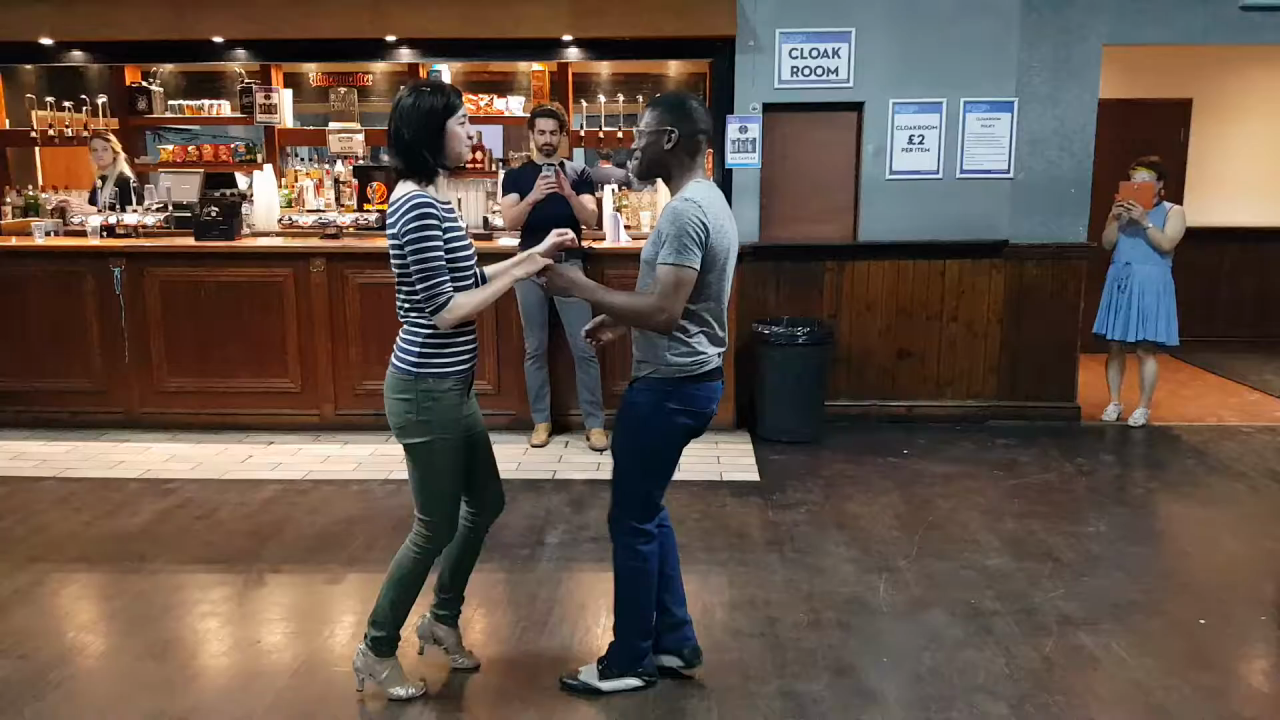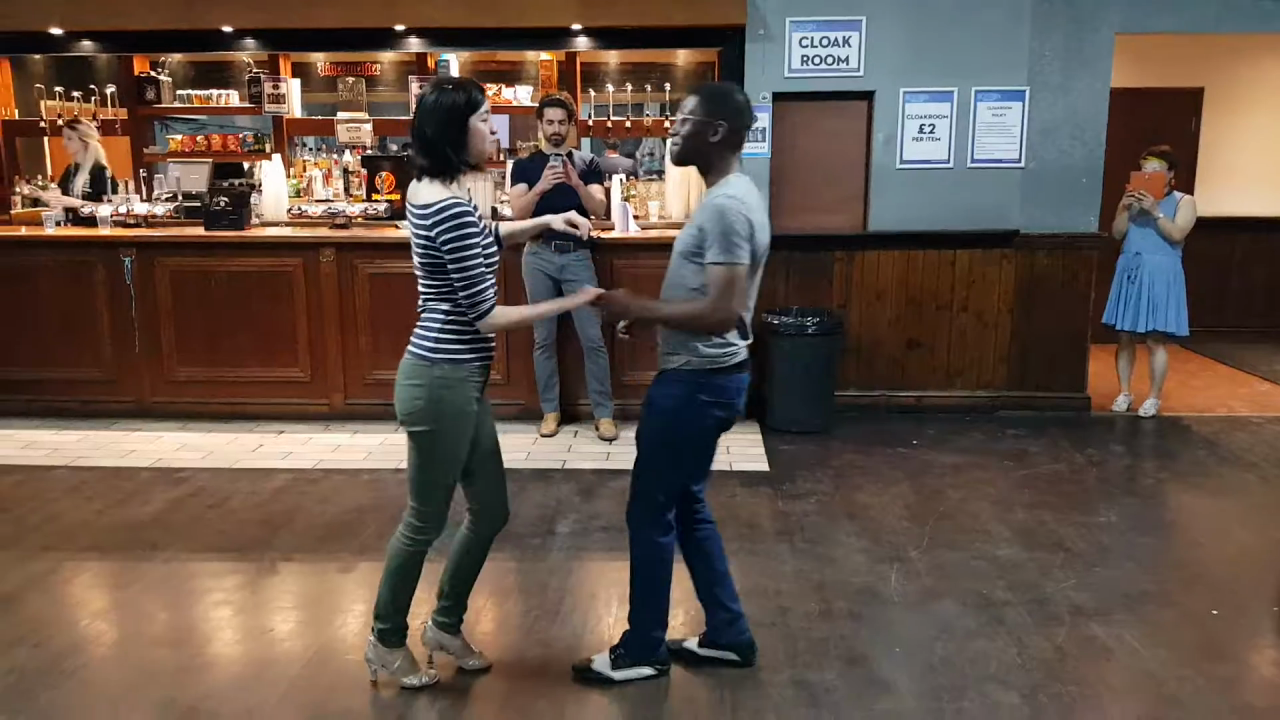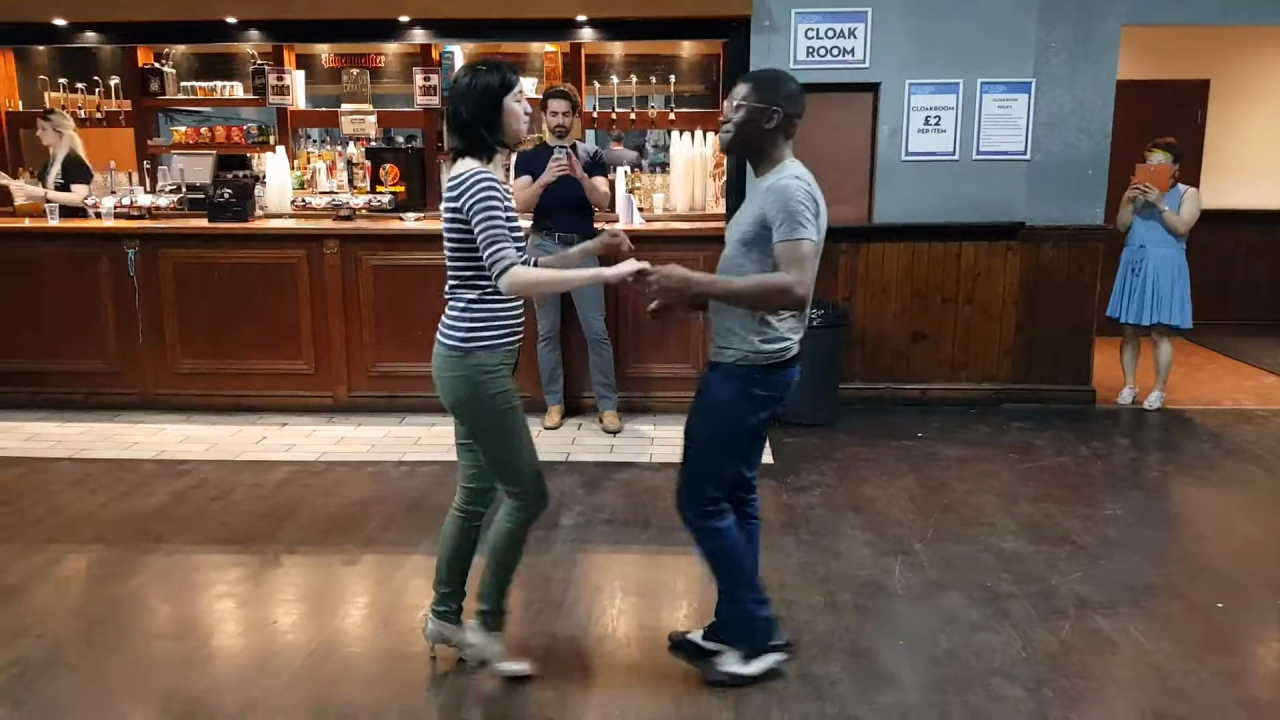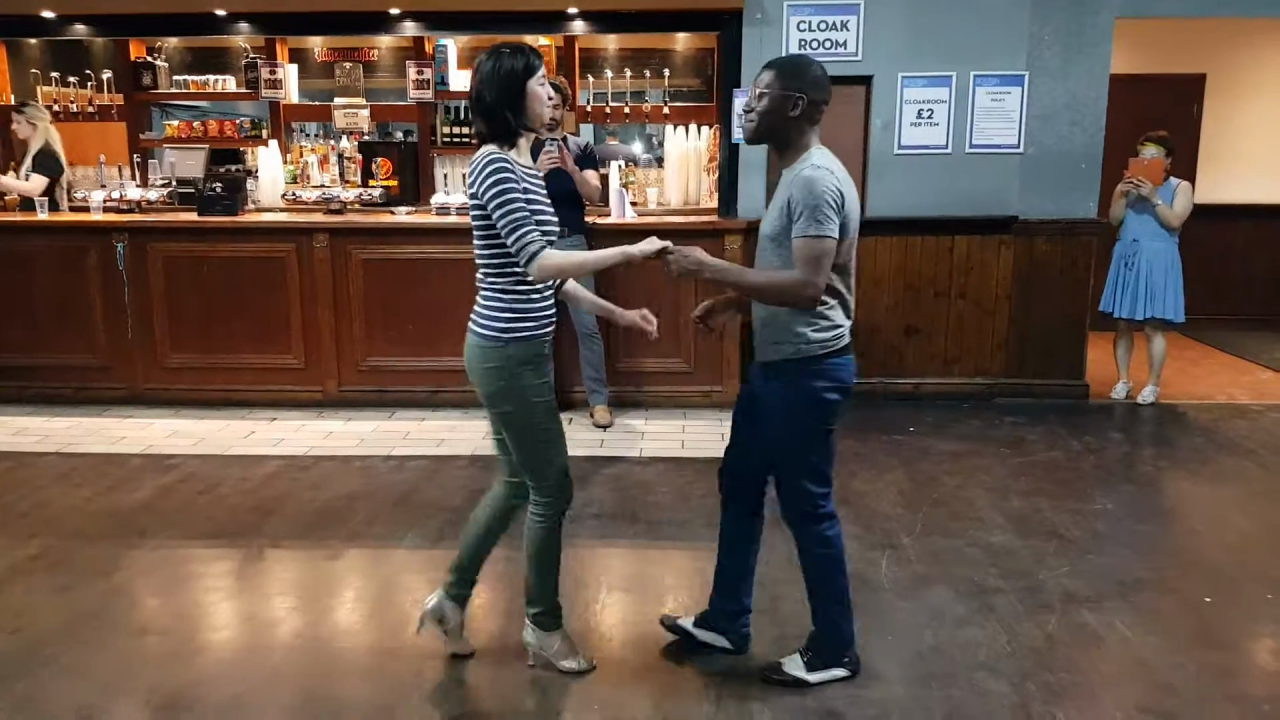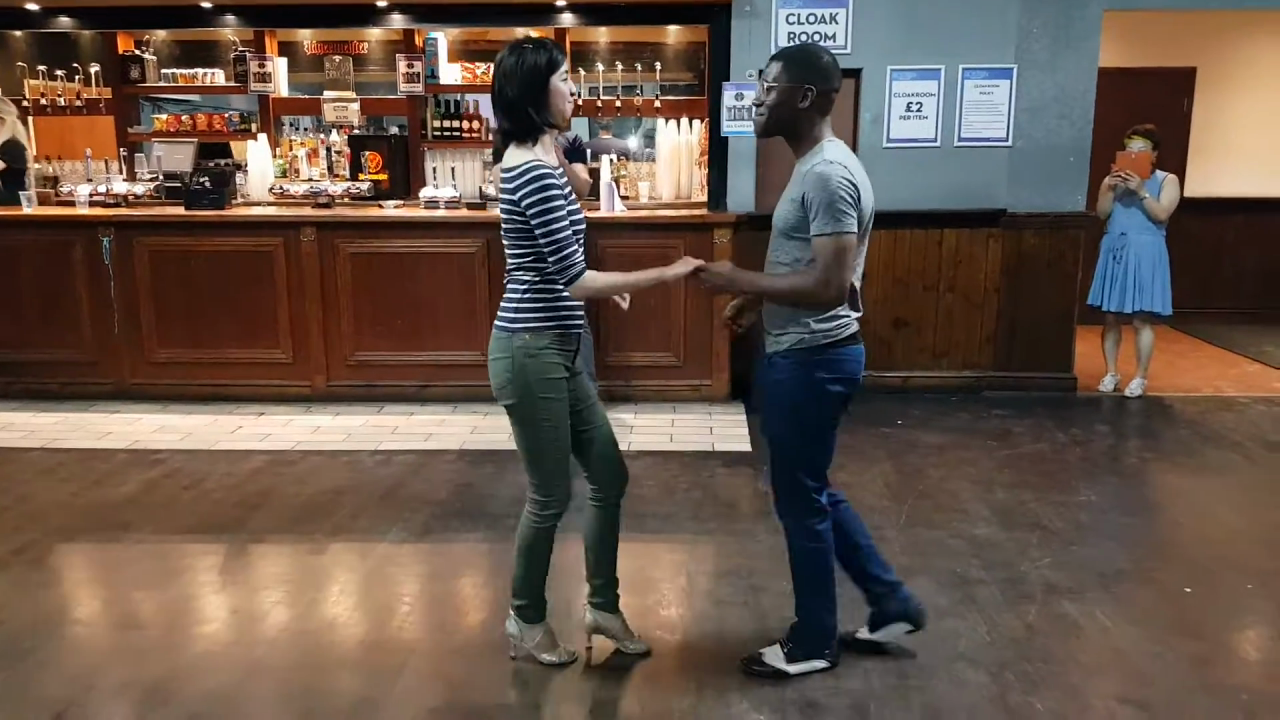
dt=0.3s
person 1, frame 1
left shoulder: (424, 199)
right shoulder: (421, 207)
left elbow: (464, 276)
right elbow: (444, 312)
left wrist: (532, 253)
right wrist: (517, 275)
left hip: (448, 385)
right hip: (426, 390)
left knee: (485, 503)
right knee: (436, 526)
left ankle: (442, 618)
right ankle: (376, 651)
person 1, frame 2
left shoulder: (430, 192)
right shoulder: (451, 207)
left elbow: (484, 240)
right elbow: (486, 316)
left wrist: (544, 222)
right wrist: (567, 303)
left hip: (459, 378)
right hip: (441, 379)
left knee: (491, 511)
right knee: (426, 519)
left ankle: (446, 624)
right ankle: (385, 641)
person 1, frame 3
left shoulder: (480, 178)
right shoulder: (477, 181)
left elbow: (520, 270)
right elbow: (511, 279)
left wrist: (590, 250)
right wrist: (605, 275)
left hip: (474, 359)
right hip: (475, 362)
left knee: (477, 491)
right knee: (527, 493)
left ankle: (445, 615)
right ankle: (486, 622)
person 1, frame 4
left shoulder: (522, 166)
right shoulder: (496, 167)
left elbow: (544, 270)
right elbow: (539, 263)
left wrist: (614, 311)
right wrist: (631, 252)
left hip: (512, 349)
right hip: (510, 353)
left knee: (518, 483)
right knee: (551, 489)
left ankle: (451, 599)
right ankle: (543, 626)
person 1, frame 5
left shoulder: (538, 161)
right shoulder: (531, 168)
right elbow: (576, 281)
left wrist: (612, 282)
right wrist: (664, 274)
left hip: (556, 347)
right hip: (529, 351)
left knee: (610, 476)
right knee: (550, 492)
left ankle: (603, 606)
right ankle: (526, 622)
person 2, frame 1
left shoulder: (685, 212)
right shoulder: (708, 202)
left elbow: (662, 312)
left wrist: (580, 286)
right wrist: (621, 321)
left hip: (670, 387)
right hip: (689, 380)
left knee: (631, 519)
right knee: (647, 510)
left ankle: (629, 662)
right ankle: (672, 638)
person 2, frame 2
left shoulder: (726, 206)
right shoulder: (732, 196)
left elbow: (720, 314)
left wrist: (636, 307)
right wrist: (651, 313)
left hip: (697, 382)
right hip: (706, 377)
left knee: (650, 513)
right knee: (685, 507)
left ankle: (642, 650)
right ankle: (728, 634)
person 2, frame 3
left shoulder: (790, 189)
right shoulder: (769, 186)
left elbow: (792, 289)
left wrist: (693, 279)
right wrist: (690, 295)
left hip: (752, 373)
right hip: (737, 366)
left knee: (700, 499)
right knee: (729, 495)
left ankle: (758, 635)
right ankle: (734, 628)
person 2, frame 4
left shoulder: (816, 178)
right shoulder: (796, 174)
left elbow: (806, 286)
left wrist: (712, 267)
right wrist: (735, 300)
left hip: (807, 369)
right hip: (779, 364)
left knee: (806, 506)
right knee: (739, 486)
left ankle: (833, 649)
right ankle: (725, 621)
person 2, frame 5
left shoulder: (828, 174)
right shoulder: (816, 166)
left elbow: (831, 286)
left wrist: (743, 282)
right wrist: (759, 298)
left hip: (811, 361)
right hip: (807, 356)
left knee: (799, 500)
right knee: (809, 492)
left ankle: (812, 643)
right ankle: (892, 605)
person 3, frame 1
left shoulder: (579, 173)
right shoulder: (516, 175)
left elbow: (591, 219)
right elbow: (510, 221)
left wrist: (569, 194)
right wrist: (533, 197)
left hip: (569, 265)
left knee: (584, 348)
right knee: (535, 349)
left ankle: (595, 423)
right ankle: (541, 421)
person 3, frame 2
left shoulder: (587, 163)
right shoulder: (525, 165)
left elbow: (599, 209)
right elbow: (518, 212)
left wrist: (577, 184)
right wrist: (541, 187)
left hip: (578, 256)
right hip: (539, 256)
left knee: (593, 338)
right knee: (544, 339)
left ankle: (604, 412)
right ankle: (550, 410)
person 3, frame 3
left shoulder: (591, 155)
right shoulder: (528, 157)
left elbow: (603, 201)
right elbow: (521, 204)
left wrist: (581, 176)
right wrist: (545, 179)
left hip: (582, 248)
right hip: (542, 247)
left knee: (596, 331)
right knee: (547, 332)
left ankle: (608, 406)
right ankle: (554, 403)
person 3, frame 4
left shoulder: (582, 148)
left elbow: (594, 195)
left wrist: (572, 169)
right wrist: (538, 170)
left hip: (573, 241)
left knee: (587, 325)
left ankle: (599, 399)
person 3, frame 5
left shoulder: (570, 142)
right shoulder: (505, 143)
left elbow: (583, 187)
right elbow: (499, 182)
left wrist: (560, 160)
left ankle: (587, 385)
person 4, frame 1
left shoulder: (1173, 212)
right shoulder: (1121, 209)
left elbow: (1166, 245)
right elbow: (1107, 244)
left wrist: (1145, 222)
right wrist: (1115, 220)
left hip: (1150, 284)
right hip: (1120, 281)
left knee: (1145, 350)
right knee: (1115, 347)
left ankle: (1144, 407)
right ankle: (1114, 402)
person 4, frame 2
left shoulder: (1183, 201)
right shoulder: (1131, 199)
left elbow: (1177, 235)
right elbow: (1117, 234)
left wrist: (1155, 211)
right wrist: (1125, 209)
left hip: (1160, 274)
right hip: (1130, 271)
left knee: (1155, 340)
right knee: (1125, 337)
left ankle: (1154, 397)
right ankle: (1124, 393)
person 4, frame 3
left shoulder: (1188, 194)
right shoulder: (1135, 191)
left elbow: (1182, 228)
right elbow: (1121, 226)
left wrist: (1160, 204)
right wrist: (1130, 202)
left hip: (1165, 267)
right hip: (1134, 263)
left knee: (1160, 333)
right knee: (1129, 330)
left ankle: (1159, 390)
right ankle: (1129, 385)
person 4, frame 4
left shoulder: (1181, 187)
right shoulder: (1126, 185)
left elbow: (1175, 222)
right elbow: (1114, 220)
left wrist: (1154, 198)
right wrist: (1123, 196)
left hip: (1158, 260)
right hip: (1127, 257)
left knee: (1154, 327)
right knee: (1123, 324)
left ankle: (1153, 385)
right ankle: (1123, 380)
person 4, frame 5
left shoulder: (1167, 180)
right shoulder: (1113, 178)
left elbow: (1162, 215)
right elbow: (1101, 213)
left wrist: (1141, 191)
right wrist: (1111, 189)
left hip: (1145, 253)
right hip: (1114, 250)
left knee: (1142, 320)
right knee: (1110, 317)
left ankle: (1140, 378)
right ankle: (1111, 373)
